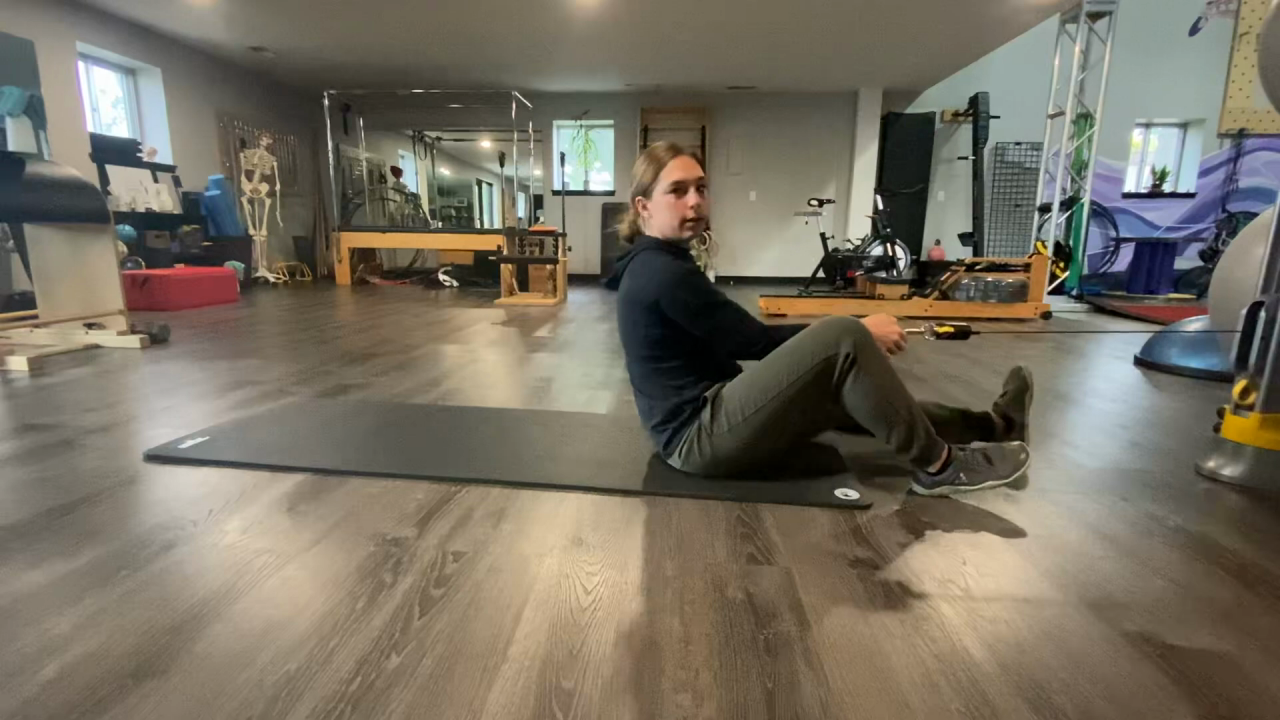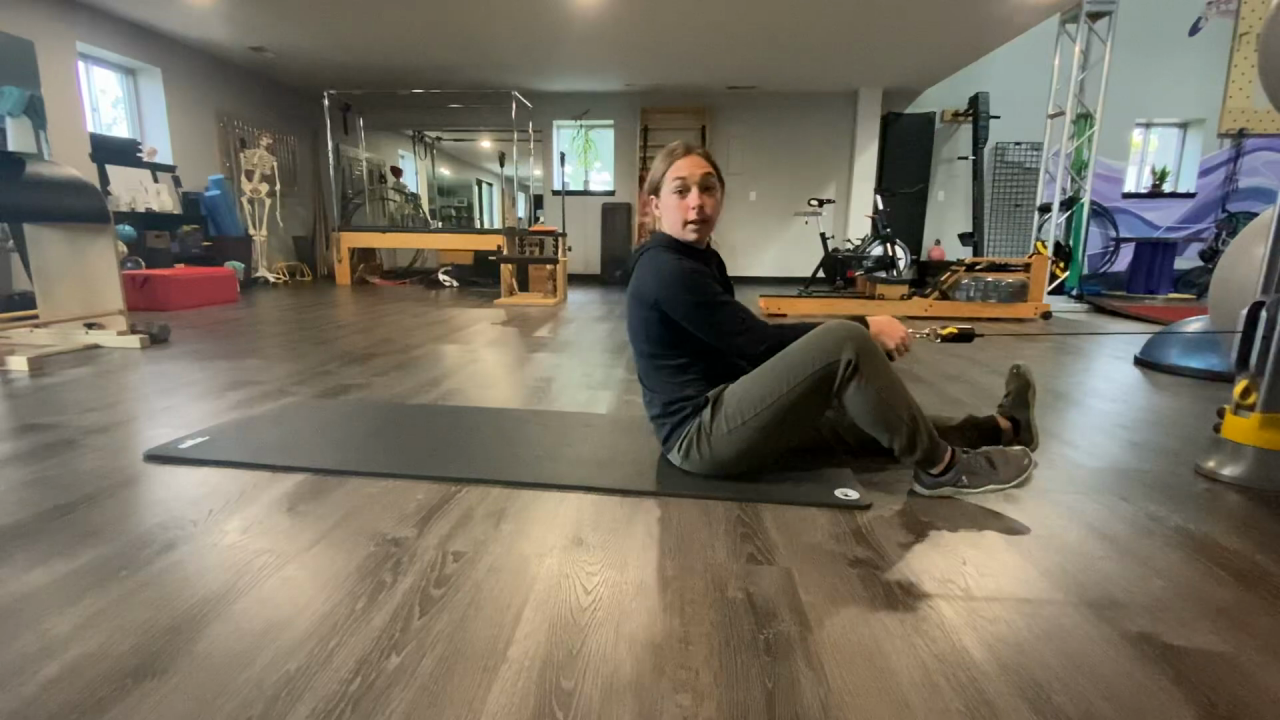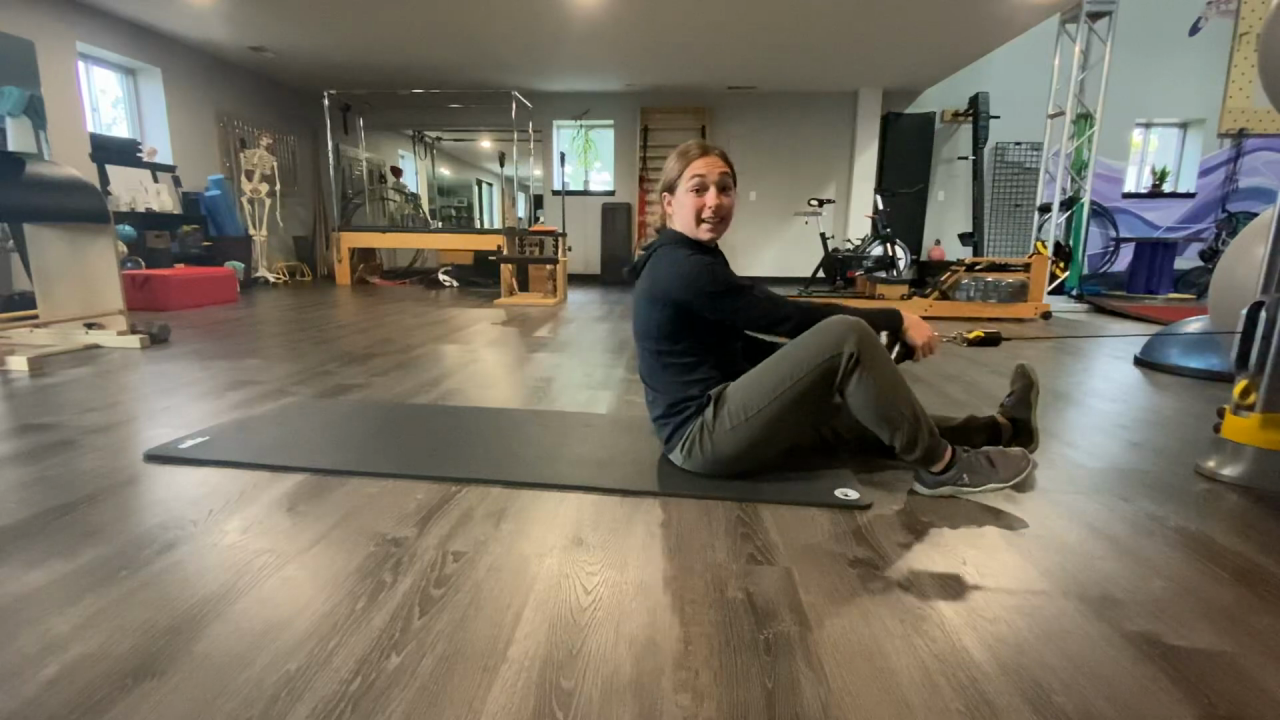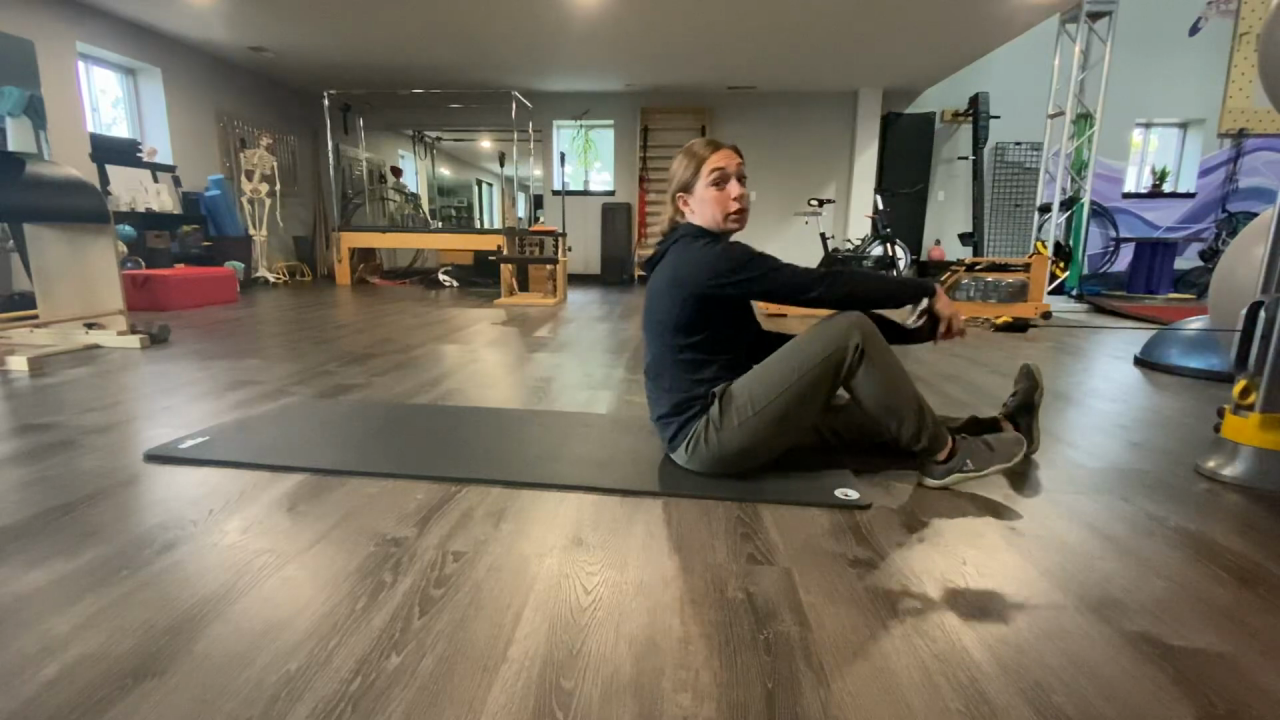
dt=0.3s
person 1, frame 1
left shoulder: (656, 264)
right shoulder: (664, 273)
right elbow: (753, 342)
left wrist: (798, 337)
right wrist: (863, 332)
left hip: (704, 420)
right hip: (701, 439)
left knee: (843, 396)
right knee: (842, 339)
left ankle: (993, 425)
right ankle: (937, 464)
person 1, frame 2
left shoulder: (702, 259)
right shoulder: (668, 273)
left elbow: (739, 345)
right elbow: (758, 339)
right wrist: (865, 328)
left hip: (717, 417)
right hip: (699, 437)
right knee: (845, 342)
left ankle: (1001, 428)
right ankle: (940, 467)
person 1, frame 3
left shoulder: (698, 258)
right shoulder: (684, 269)
left elbow: (737, 344)
right elbow: (785, 316)
left wrist: (815, 360)
right wrist: (895, 321)
left hip: (718, 419)
right hip: (702, 437)
right knee: (846, 336)
left ankle: (1000, 429)
right ankle: (941, 465)
person 1, frame 4
left shoulder: (694, 254)
right shoulder: (709, 259)
left elbow: (753, 343)
right elbow: (821, 285)
right wrist: (927, 292)
left hip: (709, 422)
right hip: (706, 438)
left knee: (861, 413)
right knee: (849, 330)
left ankle: (1000, 428)
right ankle: (944, 455)
